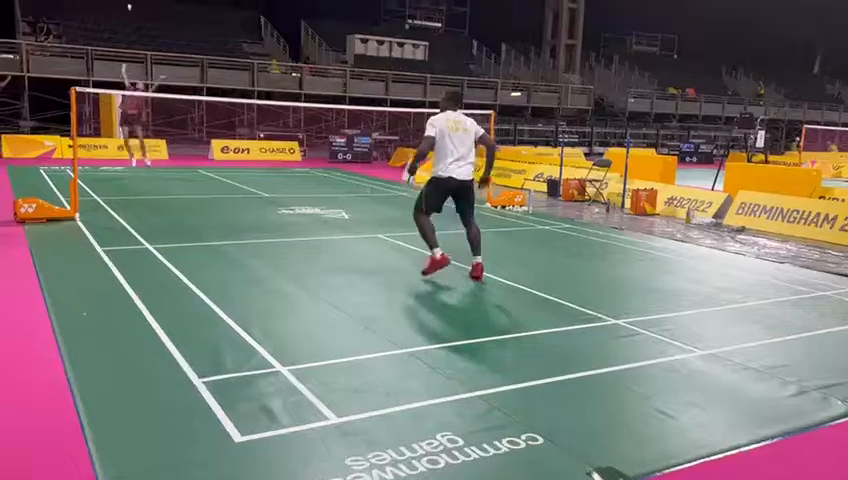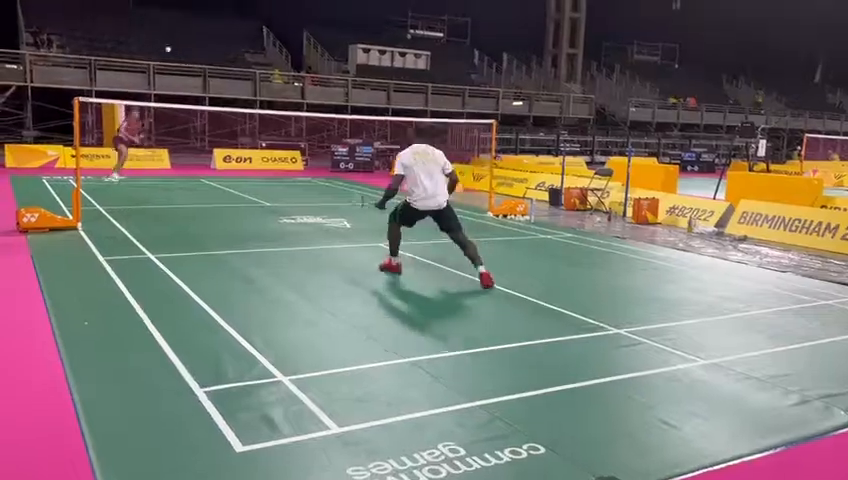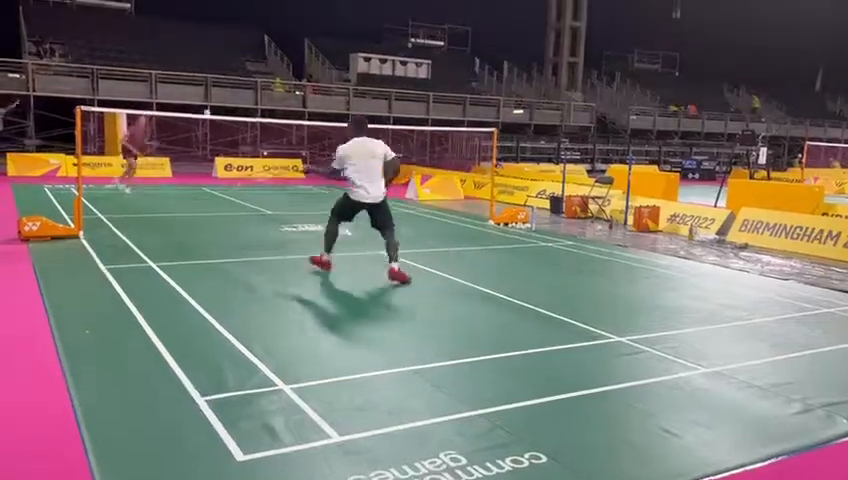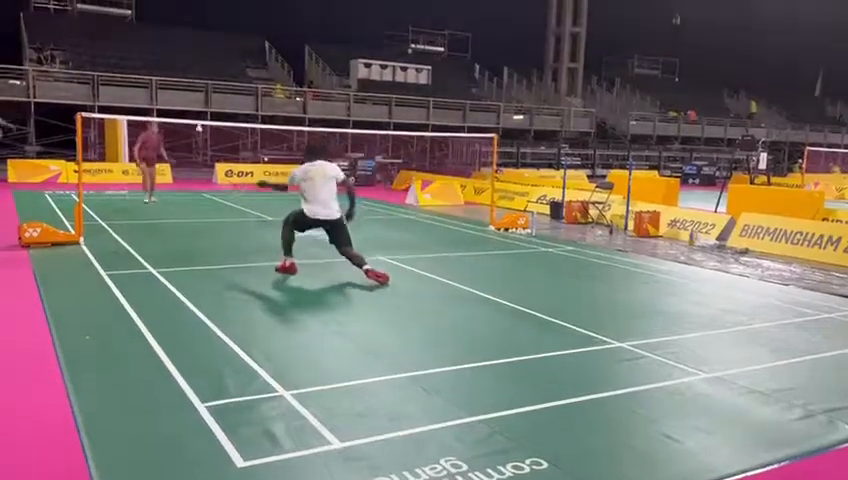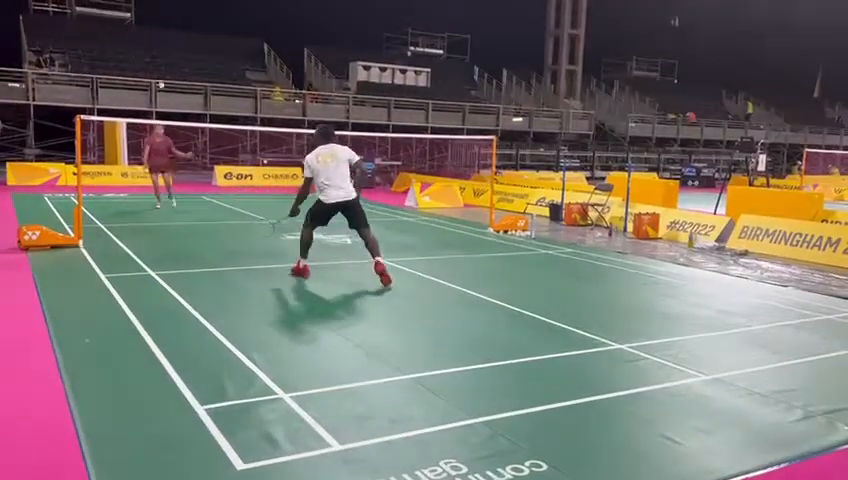
dt=0.3s
person 1, frame 1
left shoulder: (436, 120)
right shoulder: (470, 122)
left elbow: (424, 149)
right elbow: (491, 145)
left wrist: (412, 166)
right wrist: (487, 173)
left hip: (444, 177)
right hip: (466, 179)
left knee: (420, 213)
right knee: (469, 220)
left ankle: (437, 255)
right ankle: (478, 264)
person 1, frame 2
left shoulder: (404, 155)
right shoulder: (438, 153)
left elbow: (395, 185)
right elbow: (453, 179)
left wrist: (383, 201)
left hip: (417, 203)
right hip: (440, 202)
left knee: (394, 220)
right knee: (460, 237)
left ankle: (394, 262)
right ankle: (482, 272)
person 1, frame 3
left shoulder: (343, 149)
right shoulder: (379, 145)
left elbow: (333, 172)
right elbow: (396, 167)
right wrist: (385, 183)
left hip: (354, 196)
right hip: (377, 197)
left knee: (333, 220)
right knee: (389, 233)
left ankle: (325, 258)
right ankle: (394, 267)
person 1, frame 4
left shoulder: (298, 172)
right shoulder: (332, 168)
left elbow: (284, 187)
right elbow: (350, 186)
left wrist: (268, 184)
right wrist: (352, 208)
left hip: (310, 215)
right hip: (333, 216)
left knee: (288, 224)
right knee: (347, 250)
left ankle: (288, 263)
right ankle: (368, 269)
person 1, frame 5
left shoulder: (311, 157)
right shoulder: (344, 151)
left elbow: (306, 187)
right elbow: (363, 169)
left wrist: (295, 206)
right wrist: (357, 188)
left hip: (326, 201)
right hip: (349, 199)
left knee: (308, 226)
right knee: (365, 232)
left ankle: (302, 265)
right ankle: (379, 263)
